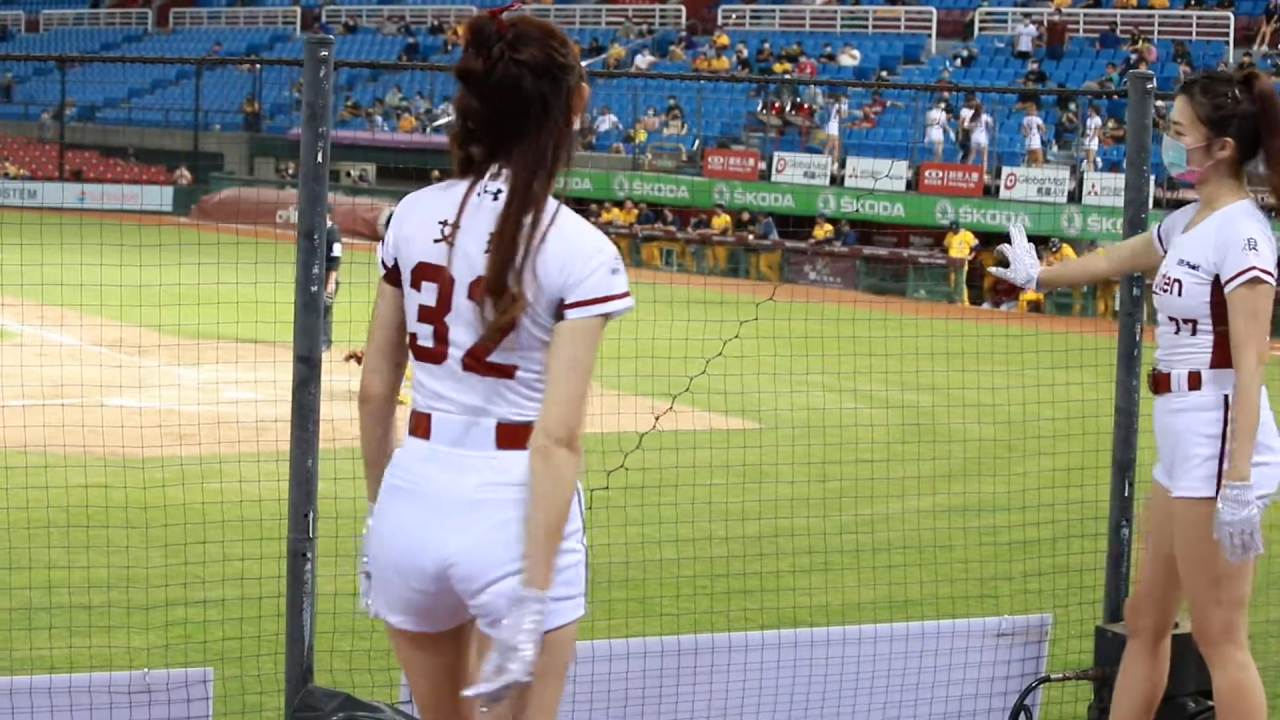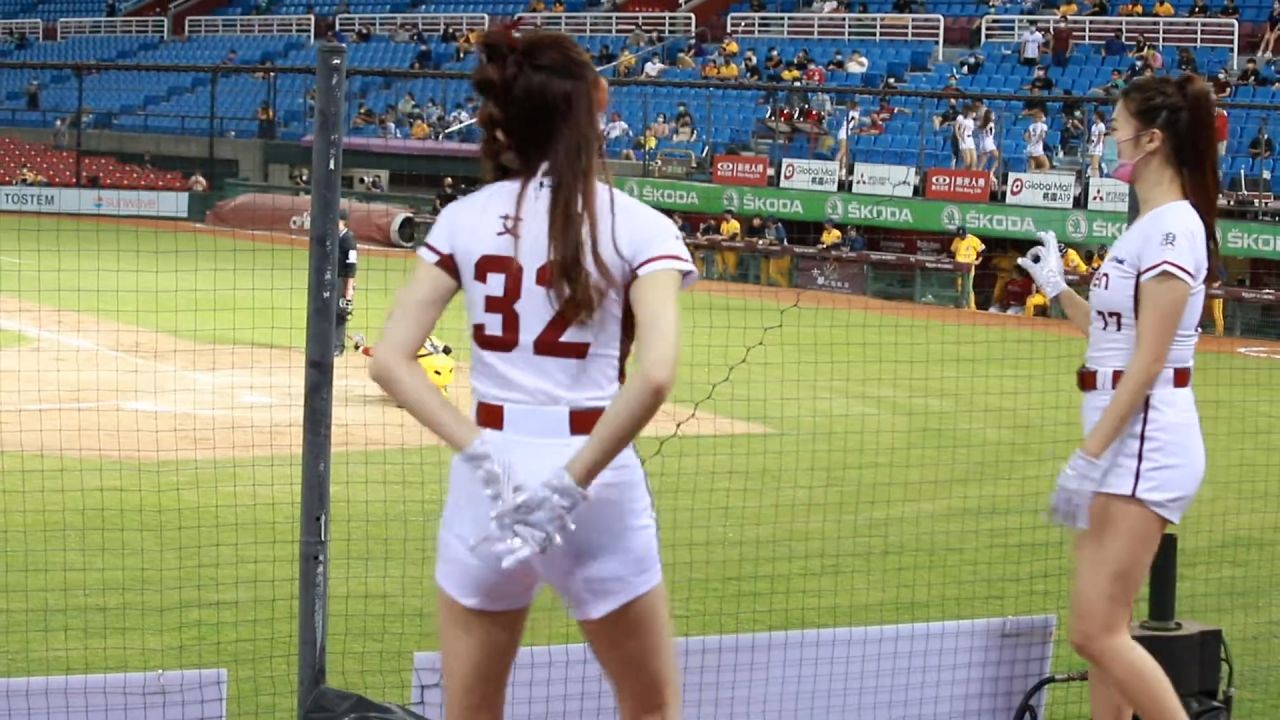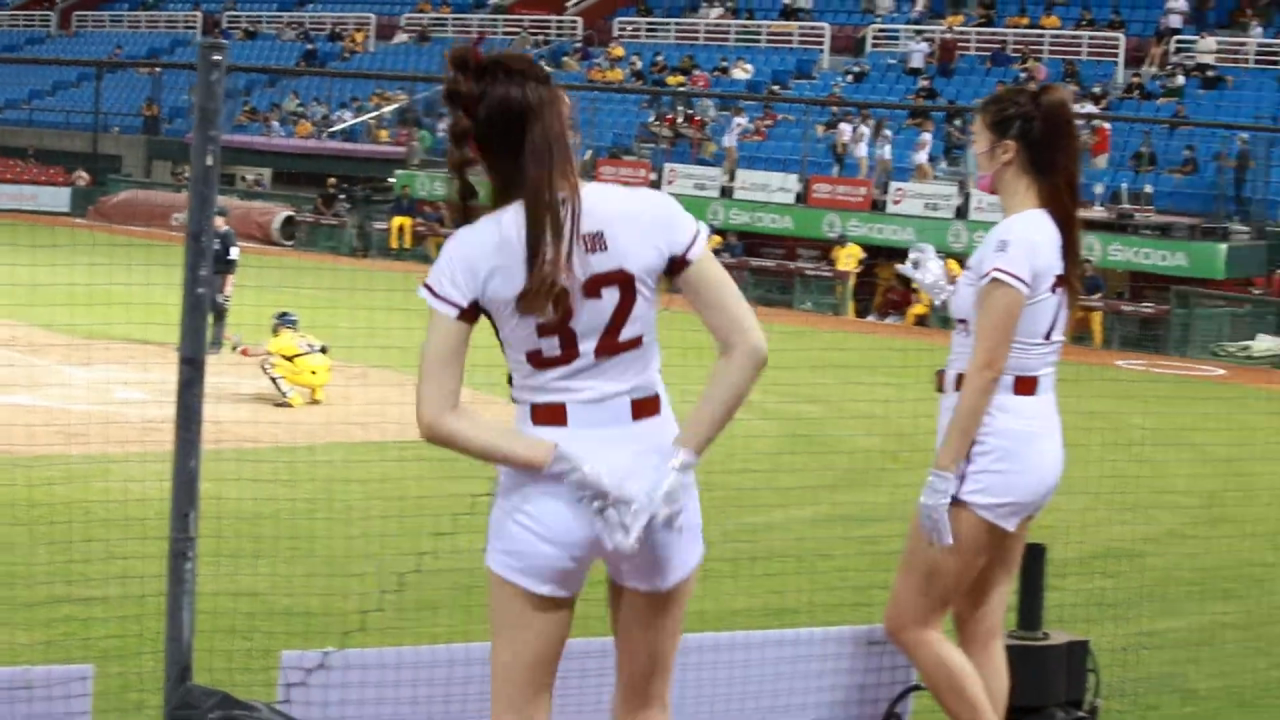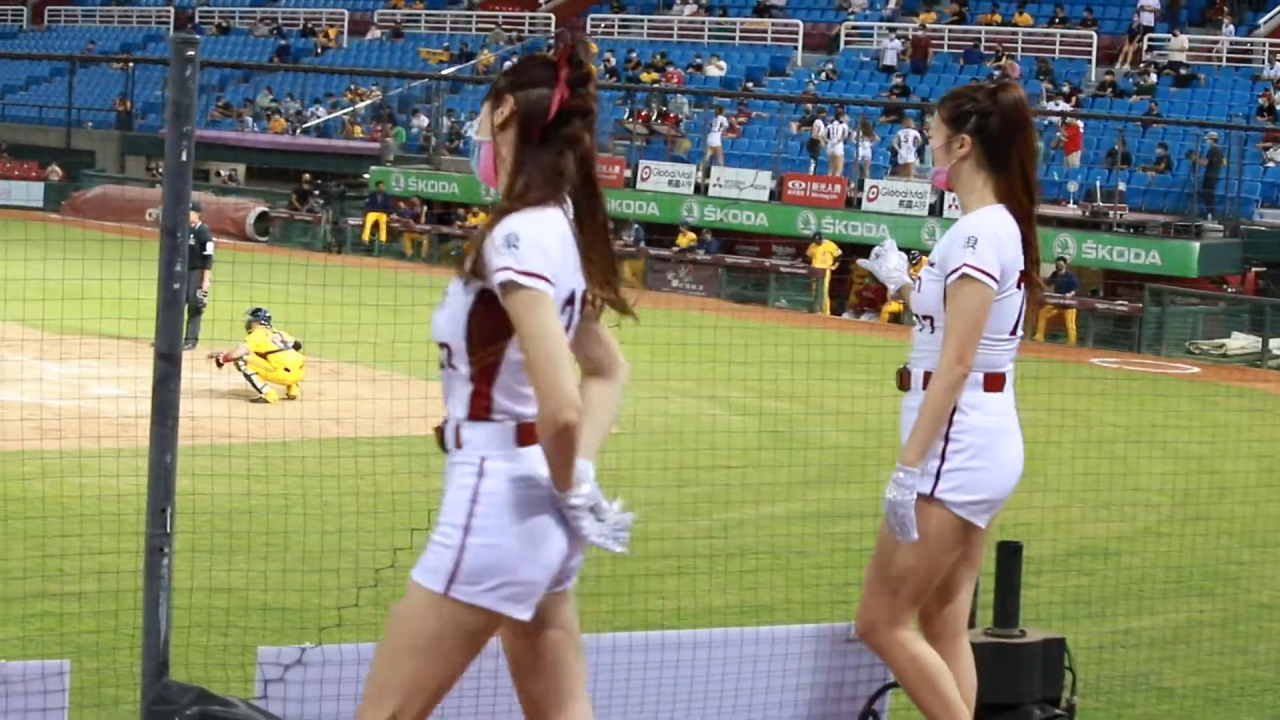
dt=0.5s
person 1, frame 1
left shoulder: (415, 215)
right shoulder: (582, 251)
left elbow: (375, 387)
right elbow: (560, 439)
left wrist: (379, 506)
right wrist: (528, 608)
left hip: (414, 505)
right hip: (514, 518)
person 1, frame 2
left shoulder: (465, 217)
right shoulder: (641, 227)
left elbow: (390, 360)
right elbow: (654, 377)
left wrist: (481, 456)
right wrist: (569, 486)
left hip: (488, 497)
right hip: (597, 494)
person 1, frame 3
left shoulder: (469, 251)
right shoulder: (650, 213)
left elbow: (436, 419)
right elbow: (746, 348)
left wrist: (566, 469)
right wrist: (677, 461)
left hip: (541, 496)
right hip: (644, 483)
person 1, frame 4
left shoulder: (517, 235)
right shoulder: (564, 229)
left elbow: (559, 409)
right elbow: (609, 371)
left wrist: (570, 491)
right wrist: (577, 478)
left hip: (497, 512)
right hip: (537, 511)
person 2, frame 1
right shoulder: (1188, 221)
right elbow: (1114, 259)
right wrist: (1035, 274)
left hip: (1217, 449)
right hip: (1181, 446)
left knee: (1218, 638)
right knee: (1145, 619)
person 2, frame 2
left shoulder: (1171, 228)
right shoulder: (1150, 225)
left elbow: (1147, 363)
left wrist: (1085, 459)
right wrist: (1055, 289)
left hip: (1144, 448)
right hip: (1124, 446)
left knee: (1096, 632)
right knee: (1100, 625)
person 2, frame 3
left shoulder: (1013, 238)
right shoulder: (1047, 231)
left elbow: (986, 368)
left wrist: (942, 474)
right wrist: (947, 292)
left hip: (993, 451)
right hip: (1027, 447)
left knee: (910, 621)
right knee: (979, 627)
person 2, frame 4
left shoulder: (977, 233)
right shoulder: (1000, 225)
left elbow: (956, 365)
left wrist: (907, 468)
right wrist: (902, 285)
left hip: (957, 448)
right hip: (980, 446)
left knee: (882, 622)
right knee: (942, 626)
